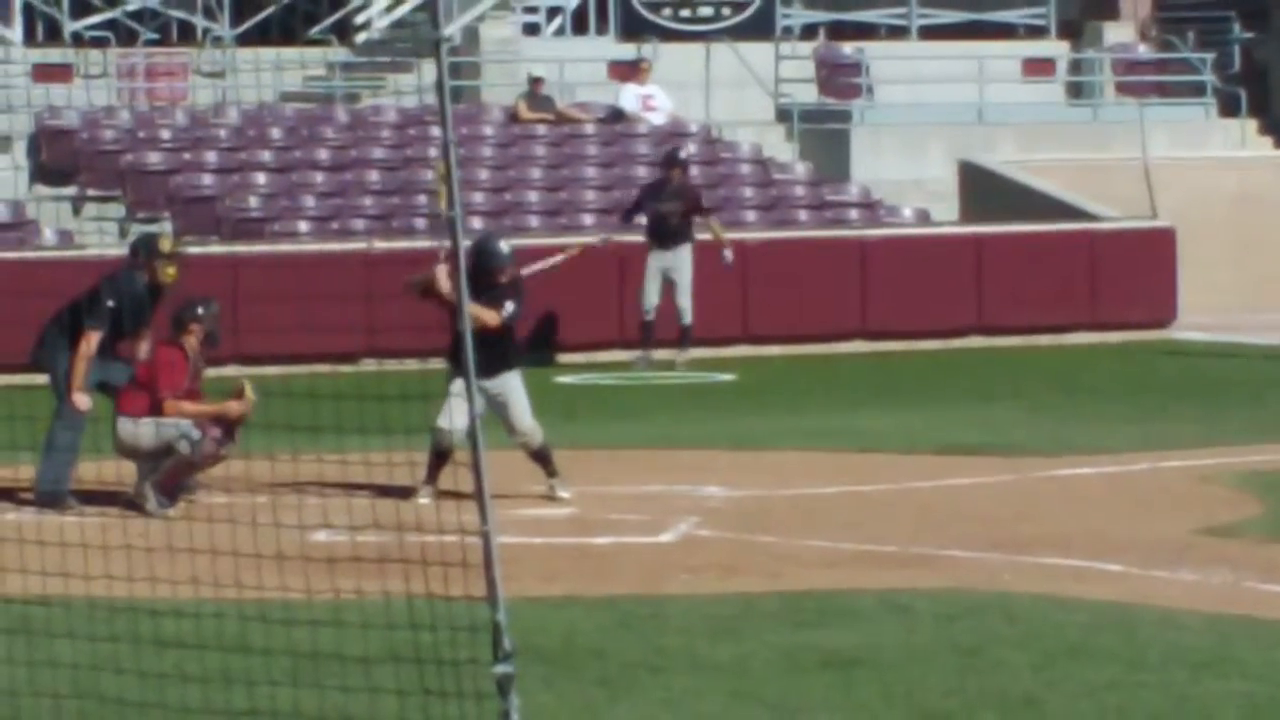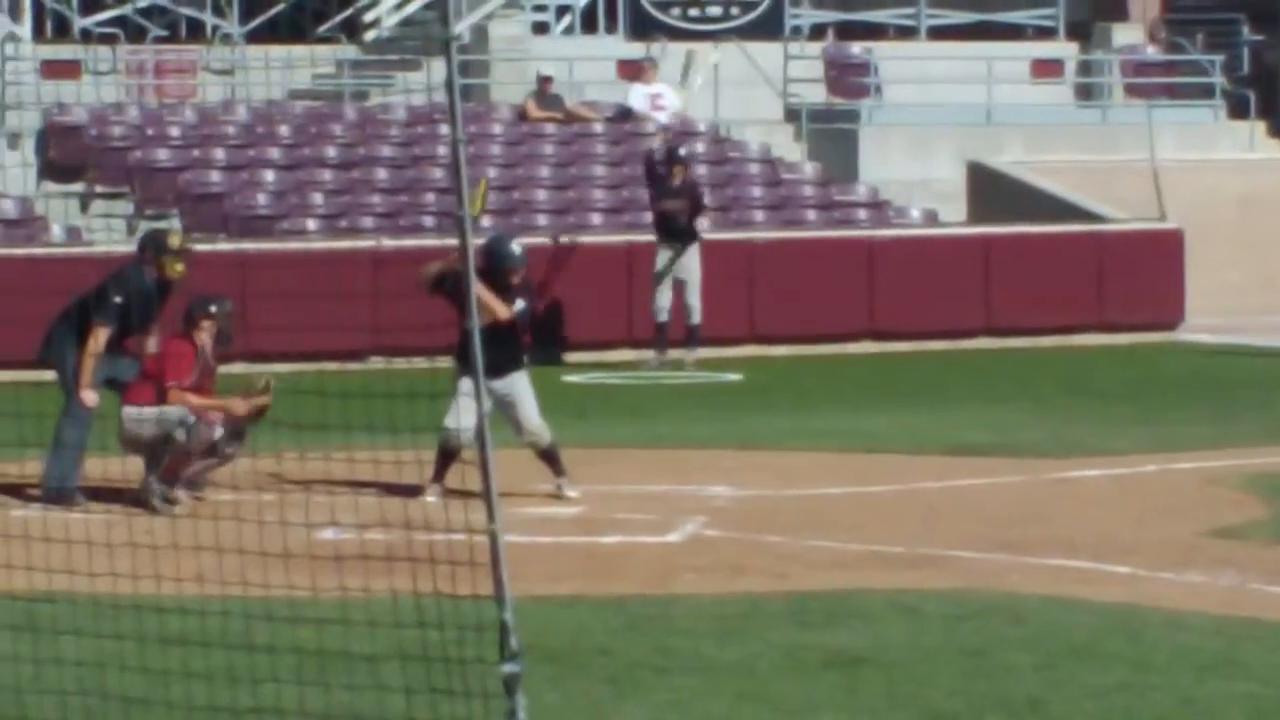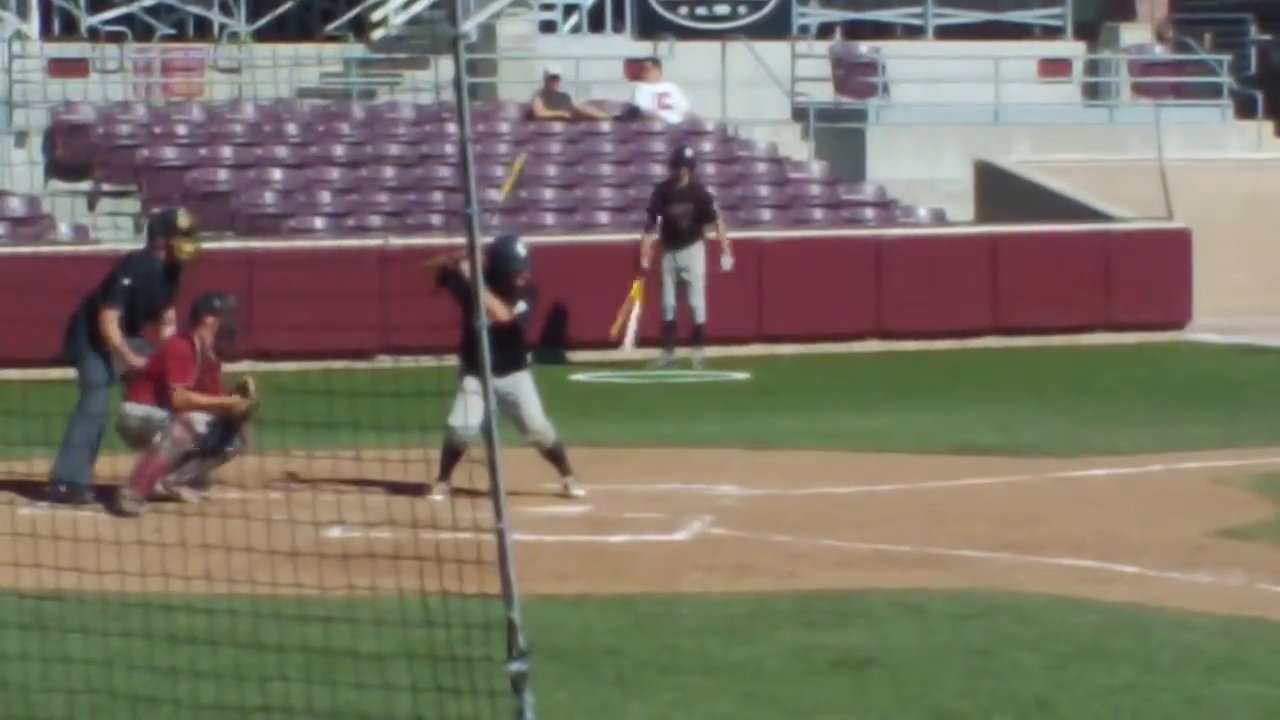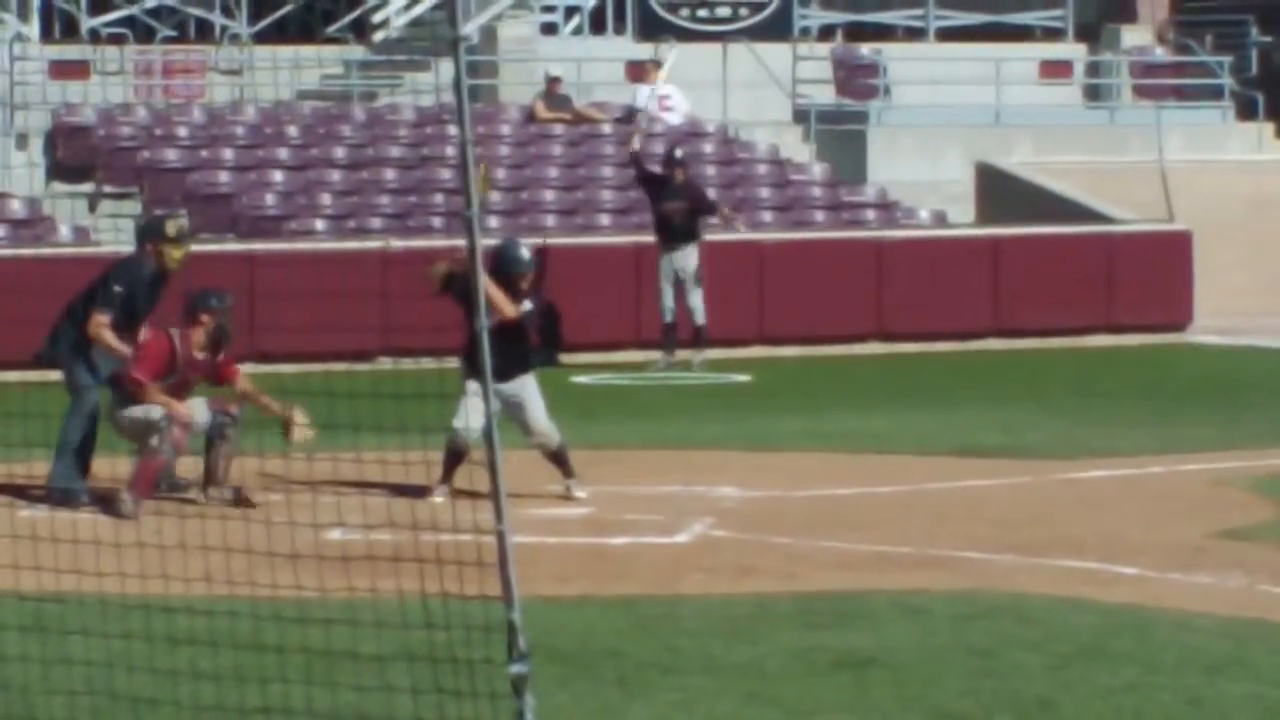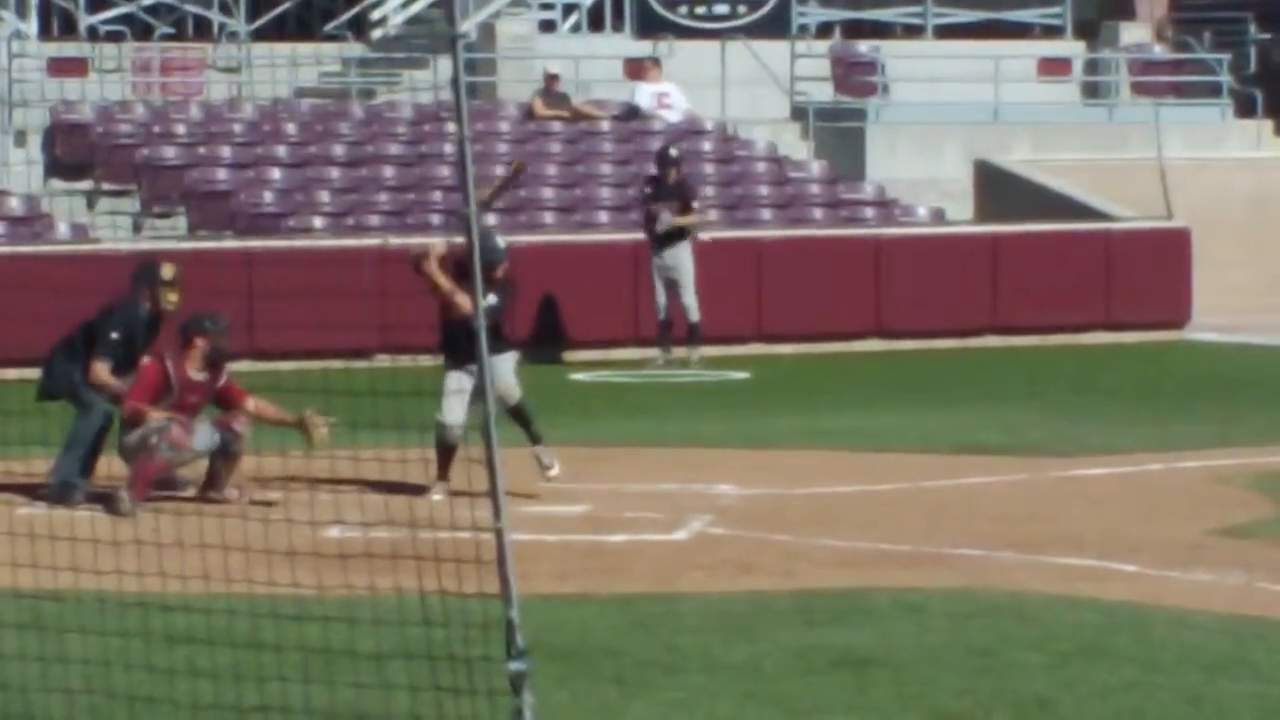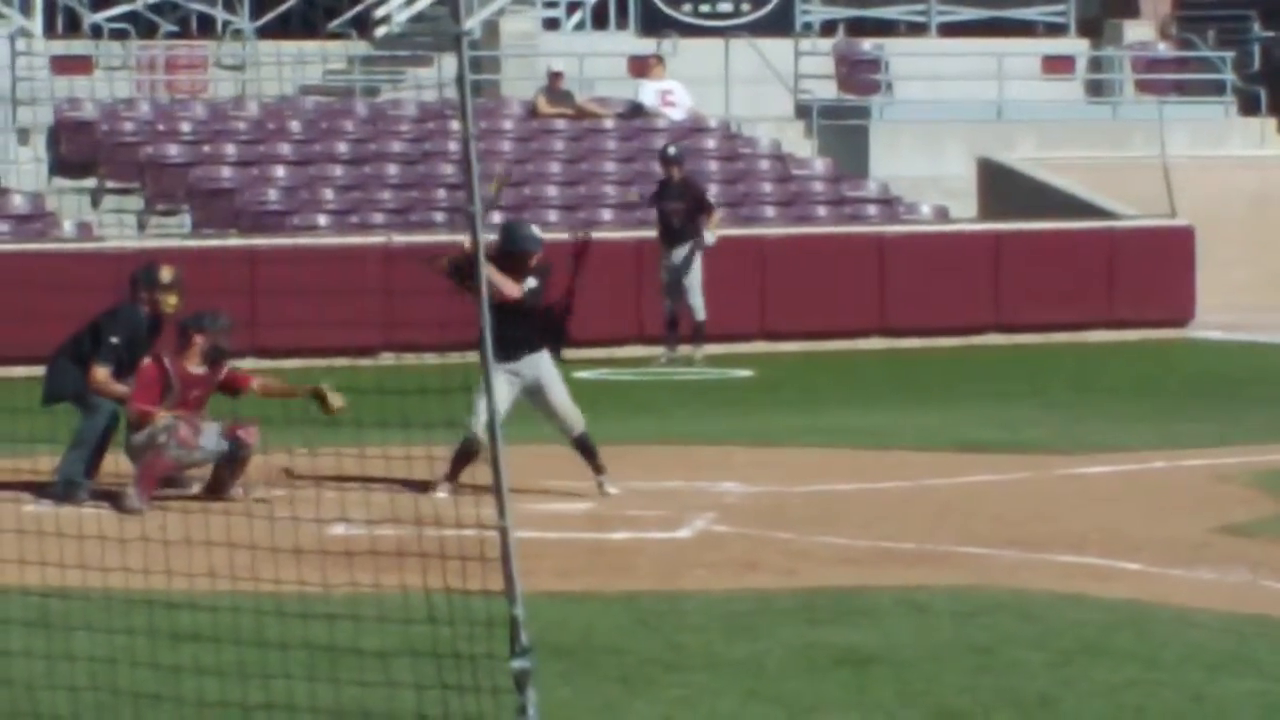
dt=0.4s
person 1, frame 1
left shoulder: (512, 288)
left elbow: (493, 319)
right elbow: (414, 285)
left wrist: (452, 294)
right wrist: (435, 276)
left hip: (503, 373)
right hip: (464, 374)
left knee: (525, 428)
right knee: (448, 431)
left ankle: (554, 479)
right ankle: (429, 483)
person 1, frame 2
left shoulder: (522, 290)
right shoulder: (463, 282)
left elbow: (503, 313)
right elbow: (425, 277)
left wrist: (472, 279)
right wrist: (453, 263)
left hip: (511, 374)
right hip: (472, 374)
left knee: (534, 428)
right knee: (457, 431)
left ankle: (562, 479)
right ankle: (436, 481)
person 1, frame 3
left shoulder: (526, 292)
right shoulder: (471, 282)
left elbow: (503, 314)
right elbow: (435, 269)
left wrist: (473, 279)
right wrist: (459, 261)
left hip: (514, 373)
right hip: (475, 373)
left knee: (538, 428)
right knee: (461, 430)
left ankle: (568, 478)
right ankle: (442, 480)
person 1, frame 4
left shoulder: (527, 295)
right shoulder: (471, 285)
left elbow: (510, 311)
right elbow: (434, 275)
left wrist: (481, 274)
right wrist: (459, 264)
left hip: (519, 377)
right hip: (479, 378)
left knee: (543, 430)
right knee: (463, 432)
left ankle: (570, 478)
right ankle: (444, 482)
person 1, frame 5
left shoulder: (501, 284)
right shoulder: (452, 261)
left elbow: (469, 308)
right elbow: (419, 262)
left wrist: (436, 275)
right wrist: (433, 258)
left hip: (495, 355)
right hip: (459, 362)
left knee: (506, 389)
right knee: (450, 424)
left ankle: (539, 446)
right ankle: (441, 480)
person 1, frame 6
left shoulder: (539, 271)
right shoulder: (490, 265)
left elbow: (511, 292)
right elbow: (445, 268)
left wrist: (479, 261)
right wrist: (469, 255)
left hip: (535, 360)
right hip: (500, 365)
left knee: (569, 417)
right knee: (480, 430)
left ankle: (601, 475)
right ankle: (450, 478)
person 2, frame 1
left shoulder: (151, 288)
right shoulder: (115, 289)
left elbow: (141, 333)
right elbow: (88, 343)
right wrist: (77, 390)
left hip: (105, 350)
right hip: (66, 346)
right knee: (74, 410)
right ankle: (51, 489)
person 2, frame 2
left shoulder: (160, 284)
right shoulder: (123, 284)
left elbow: (149, 329)
right elbow: (97, 340)
right wrist: (84, 387)
left hip: (114, 347)
right hip: (75, 342)
right knee: (82, 406)
right ankle: (58, 485)
person 2, frame 3
left shoulder: (172, 268)
right shoulder: (132, 268)
left elbow: (166, 315)
right elbow: (106, 321)
right wrist: (129, 357)
left hip: (132, 339)
right hip: (96, 338)
right knee: (97, 403)
right ankle: (67, 482)
person 2, frame 4
left shoulder: (157, 273)
right shoulder: (126, 273)
right elbow: (95, 328)
right wrist: (129, 353)
left hip: (113, 340)
right hip: (79, 339)
right knee: (88, 405)
right ankle: (64, 486)
person 2, frame 5
left shoulder: (151, 315)
right shoulder: (121, 316)
left elbow: (136, 354)
right elbow: (97, 375)
left hip: (109, 369)
right hip: (70, 369)
right knee: (100, 410)
right ankle: (65, 483)
person 2, frame 6
left shoulder: (152, 319)
right shoulder: (122, 320)
left elbow: (139, 358)
right elbow: (98, 380)
left hip: (112, 371)
right hip: (72, 372)
right knee: (105, 409)
right ankle: (68, 481)
person 3, frame 1
left shoulder: (690, 192)
right shoulder: (651, 190)
left elbow: (708, 217)
right elbow: (632, 211)
left wrist: (725, 244)
left hip: (681, 252)
right hip: (656, 252)
left knee: (683, 303)
right knee: (648, 304)
left ankle: (683, 353)
right ankle: (646, 352)
person 3, frame 2
left shoulder: (693, 188)
right shoulder: (657, 182)
left elbow: (704, 211)
right elbow: (650, 162)
left hip: (688, 250)
right hip: (664, 250)
left knee: (693, 302)
right knee: (661, 304)
left ankle: (691, 353)
right ankle: (660, 352)
person 3, frame 3
left shoulder: (699, 191)
right shoulder: (662, 191)
left elbow: (716, 221)
right elbow: (651, 222)
left wrist: (726, 252)
right wrist: (645, 255)
left hip: (693, 250)
right hip: (669, 251)
left knee: (696, 302)
right knee: (668, 303)
left ankle: (698, 352)
right ankle: (667, 351)
person 3, frame 4
left shoulder: (693, 188)
right shoulder: (655, 184)
left elbow: (714, 208)
right elbow: (636, 161)
left wrist: (733, 219)
right wrist: (636, 137)
left hip: (689, 250)
right hip: (666, 252)
left knee: (695, 302)
right knee: (666, 304)
left ankle: (699, 352)
right ankle: (667, 352)
person 3, frame 5
left shoulder: (685, 187)
right shoulder: (651, 184)
left elbow: (695, 216)
right elbow: (648, 207)
left wrist: (671, 221)
right wrist: (661, 214)
left hip: (680, 248)
right hip: (657, 251)
left knee: (688, 299)
right knee: (660, 302)
left ankle: (695, 349)
right ankle: (665, 350)
person 3, frame 6
left shoulder: (692, 186)
right shoulder: (661, 187)
left elbow: (713, 211)
left wrist: (710, 231)
left hip: (688, 249)
right hip: (667, 250)
left knee: (694, 297)
right knee: (669, 301)
left ankle: (699, 347)
right ankle: (671, 348)
person 4, frame 1
left shoulder: (193, 360)
right shoulder: (170, 356)
left elbow: (193, 407)
right elbow: (169, 407)
left wrist: (231, 408)
right wrist: (221, 409)
left hip: (156, 430)
right hip: (133, 430)
left knee: (223, 436)
right knee: (204, 436)
left ankle: (166, 483)
right ankle: (151, 490)
person 4, frame 2
left shoulder: (207, 358)
right shoulder: (180, 349)
left elbow: (209, 408)
right elbow: (175, 398)
left wrist: (251, 406)
right wrist: (225, 405)
left hip: (164, 428)
right hip: (138, 422)
left knee: (230, 438)
right knee: (200, 422)
left ankle: (170, 481)
right ankle: (158, 486)
person 4, frame 3
left shoulder: (214, 355)
right shoulder: (182, 347)
left elbow: (216, 406)
right elbow: (177, 399)
left wrist: (239, 402)
right wrist: (227, 403)
left hip: (176, 419)
right hip: (139, 414)
left knee: (233, 436)
right knee: (179, 430)
left ankle: (170, 481)
right ankle: (132, 495)
person 4, frame 4
left shoulder: (214, 354)
right shoulder: (165, 343)
left elbow: (242, 384)
right elbow: (133, 382)
left wrist: (280, 411)
right wrist: (171, 404)
right hip: (130, 410)
left knee: (226, 413)
right knee: (176, 432)
left ankle: (214, 487)
right ankle: (128, 496)
person 4, frame 5
left shoulder: (216, 376)
right shoulder: (159, 368)
left elbow: (253, 405)
right elbow: (130, 411)
left wrist: (298, 421)
right wrist: (173, 417)
left hip: (178, 445)
right hip: (138, 443)
left knee: (237, 425)
right knee: (176, 431)
left ankle: (214, 488)
right ankle: (129, 495)
person 4, frame 6
left shoulder: (216, 367)
right shoulder: (160, 367)
left elbow: (258, 385)
right elbow: (136, 414)
left wrist: (307, 391)
right wrist: (185, 419)
left hip: (186, 443)
right hip: (148, 443)
left knee: (245, 435)
right knee: (183, 431)
left ankle: (219, 487)
right ankle: (138, 493)
